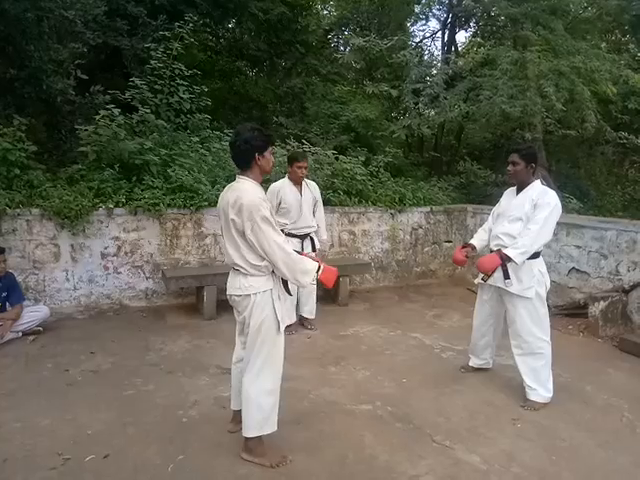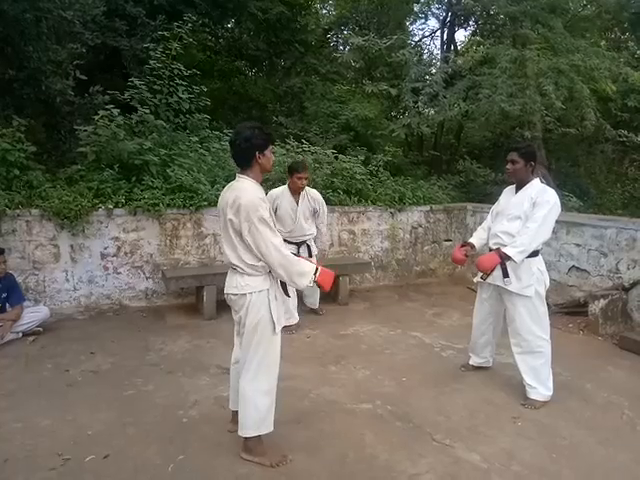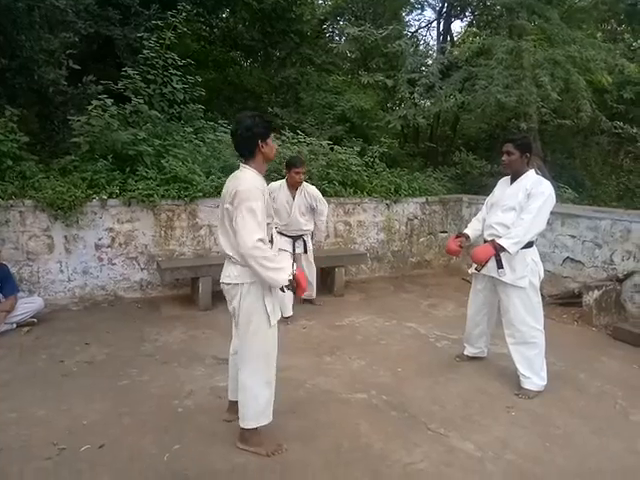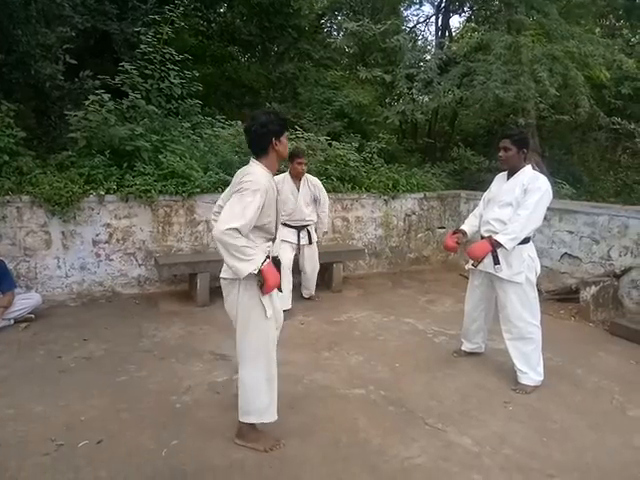
dt=0.2s
person 1, frame 1
left shoulder: (230, 193)
right shoulder: (252, 199)
right elbow: (276, 250)
left wrist: (296, 257)
right wrist: (318, 270)
left hip: (242, 282)
right hip: (260, 290)
left knee: (246, 352)
right knee: (264, 362)
left ankle: (240, 415)
right ankle: (253, 442)
person 1, frame 2
left shoulder: (231, 192)
right shoulder: (251, 198)
right elbow: (274, 252)
left wrist: (299, 264)
right wrist: (315, 273)
left hip: (240, 283)
right hip: (257, 289)
left knee: (244, 354)
right knee: (261, 362)
left ankle: (239, 415)
right ankle: (252, 442)
person 1, frame 3
left shoulder: (239, 180)
right shoulder: (251, 188)
right elbow: (252, 246)
left wrist: (278, 267)
right wrist: (288, 273)
left hip: (237, 274)
right hip: (250, 280)
left knee: (244, 346)
right knee: (259, 352)
left ankle: (236, 404)
right ankle: (249, 432)
person 1, frame 4
left shoulder: (251, 174)
right shoulder: (258, 182)
left elbow: (220, 211)
right elbow: (223, 231)
right wrist: (258, 266)
left hip: (248, 270)
right hip: (247, 277)
left knee: (273, 323)
right knee: (259, 347)
left ankle: (250, 394)
right ankle: (248, 427)
person 2, frame 1
left shoulder: (546, 197)
right shoulder: (508, 194)
left elbow: (535, 235)
right elbow: (491, 223)
left wrist: (504, 256)
right wrist: (473, 245)
left hip: (524, 271)
right hip: (495, 266)
left knee: (529, 332)
right knee: (484, 319)
left ankle: (539, 391)
right ankle: (480, 360)
person 2, frame 2
left shoulder: (545, 196)
right shoulder: (508, 192)
left elbow: (533, 234)
right elbow: (490, 222)
left wrist: (503, 255)
right wrist: (472, 244)
left hip: (523, 270)
right hip: (496, 265)
left knee: (529, 331)
right knee: (484, 317)
left ankle: (539, 390)
right ankle: (480, 358)
person 2, frame 3
left shoulder: (540, 187)
right shoulder: (503, 184)
left elbow: (528, 225)
right elbow: (485, 213)
left wrist: (498, 245)
right wrist: (467, 236)
left hip: (518, 261)
right hip: (490, 257)
left knee: (522, 321)
right knee: (479, 307)
left ankle: (533, 380)
right ankle: (475, 349)
person 2, frame 4
left shoulder: (537, 183)
right shoulder: (499, 179)
left elbow: (525, 221)
right elbow: (482, 209)
left wrist: (495, 242)
right wrist: (464, 232)
left hip: (514, 257)
right hip: (486, 253)
left knee: (519, 317)
right knee: (476, 304)
left ankle: (530, 375)
right ankle: (472, 344)
person 3, frame 1
left shoulder: (313, 187)
right shoulder: (277, 188)
left elbow: (319, 215)
left wrist: (322, 240)
left hip: (308, 240)
right hip: (287, 240)
left ankle: (306, 315)
person 3, frame 2
left shoulder: (314, 196)
right shoulder: (275, 195)
left elbow: (321, 221)
left wrist: (321, 244)
left hip: (306, 245)
right hip: (285, 246)
left ankle: (313, 304)
right ankle: (290, 320)
person 3, frame 3
left shoulder: (312, 192)
right shoulder: (273, 189)
left elbow: (321, 215)
left wrist: (318, 239)
left hip: (303, 239)
right hip: (281, 239)
left knee: (308, 272)
left ankle: (309, 295)
right ankle: (286, 312)
person 3, frame 4
left shoulder: (314, 183)
right shoulder: (277, 182)
left elbow: (323, 207)
left wrist: (320, 230)
left hip: (307, 231)
right hip: (286, 231)
left knee: (311, 266)
right knee: (283, 267)
left ankle: (308, 292)
right ankle: (282, 305)
